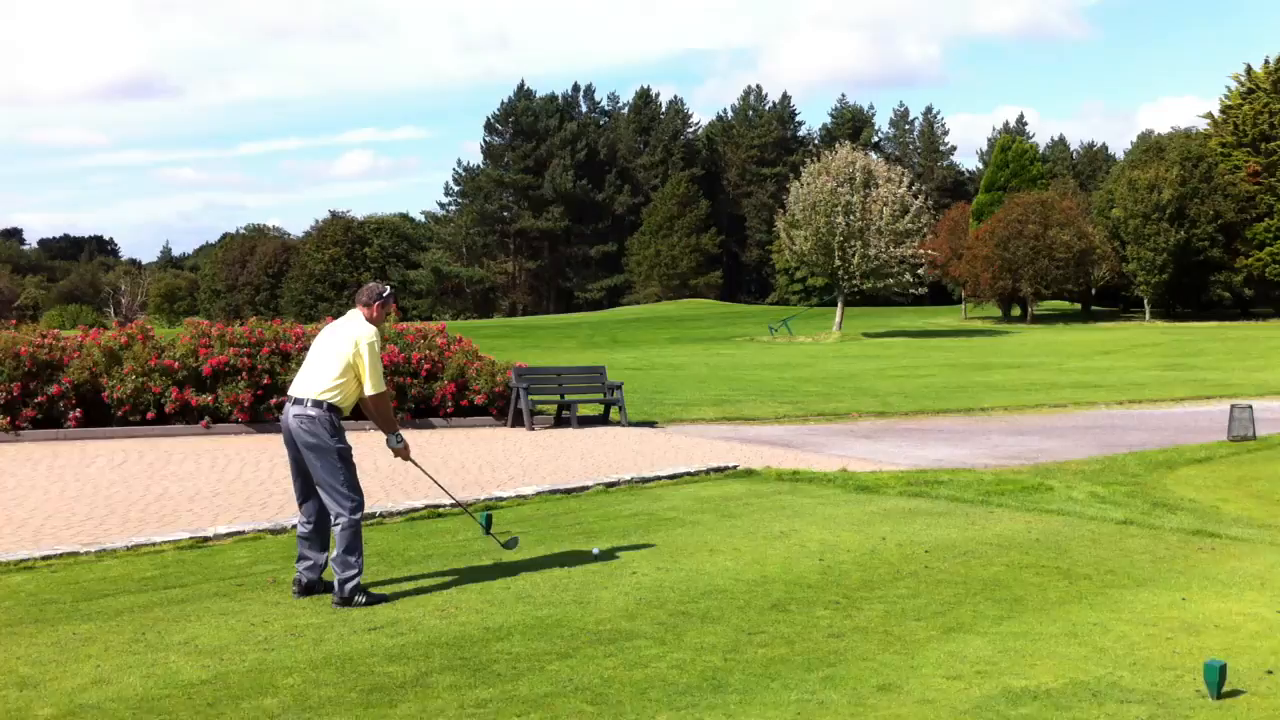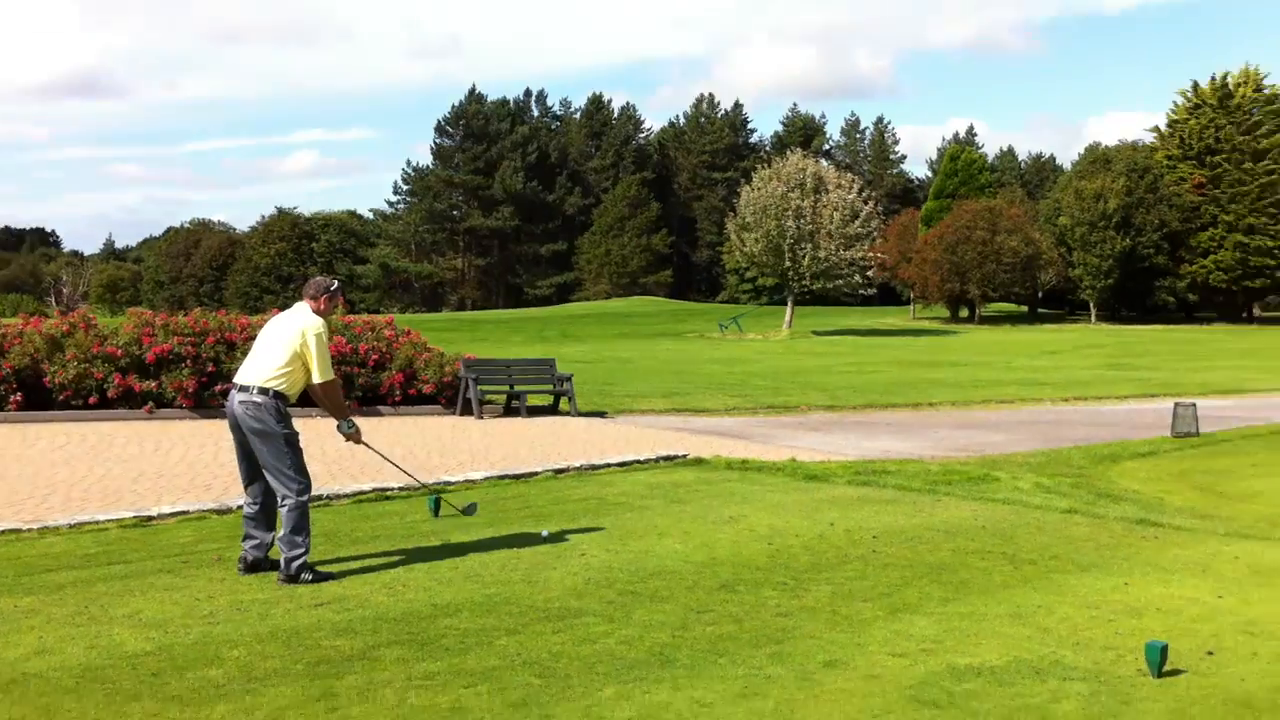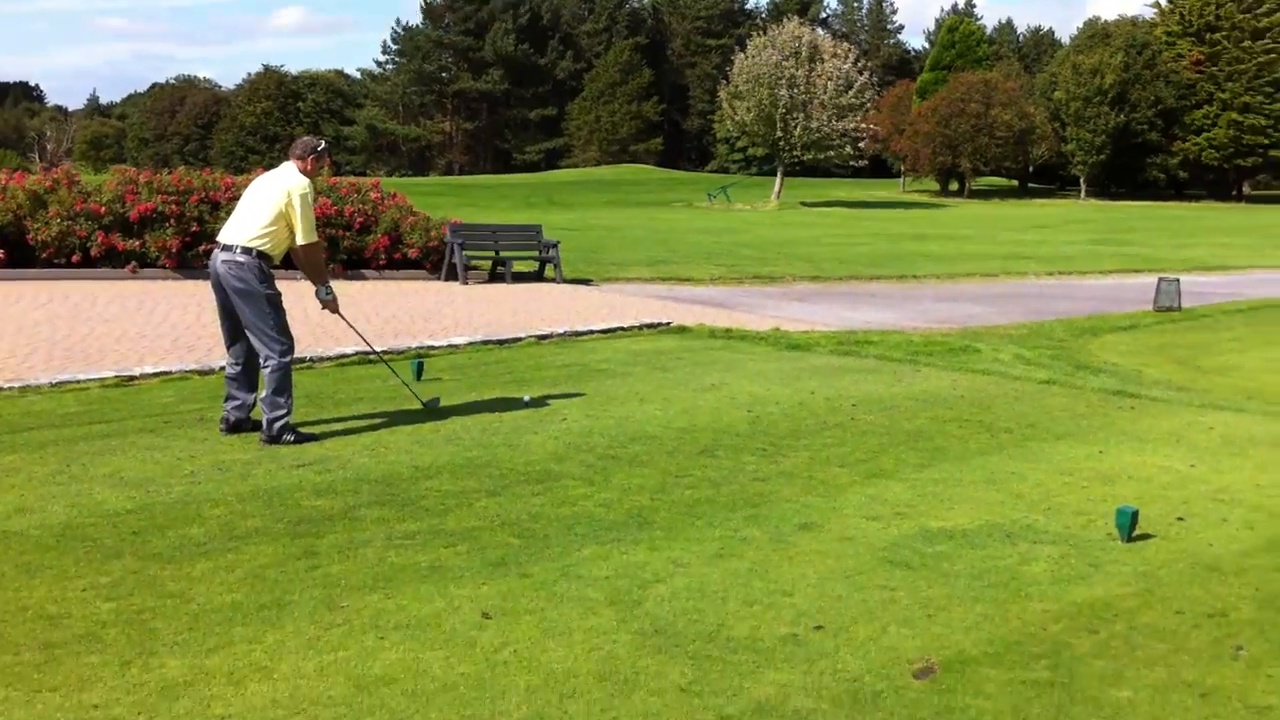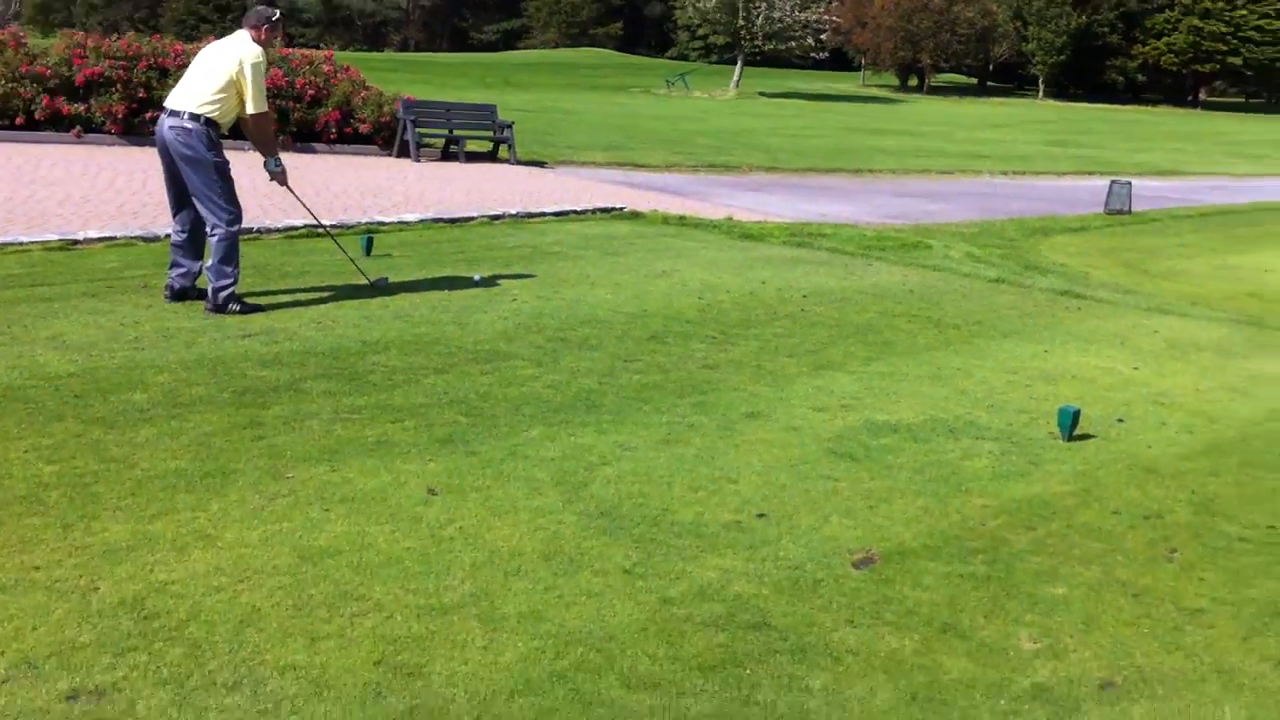
dt=0.3s
person 1, frame 1
left shoulder: (337, 326)
right shoulder: (366, 332)
left elbow: (361, 395)
right elbow: (376, 395)
left wrist: (387, 431)
right wrist: (395, 436)
left hip: (293, 413)
right hip: (317, 418)
left knee: (313, 503)
right knee: (347, 505)
left ankle: (307, 577)
right ankle: (347, 588)
person 1, frame 2
left shoulder: (285, 317)
right shoulder: (313, 324)
left elbow: (311, 384)
right elbow: (325, 383)
left wrist: (338, 416)
right wrist: (346, 421)
left hip: (238, 399)
right hip: (263, 405)
left knee: (259, 485)
right knee: (294, 488)
left ankle: (253, 555)
right ankle: (294, 565)
person 1, frame 3
left shoulder: (270, 177)
right shoulder: (299, 184)
left elbow: (294, 245)
right elbow: (308, 246)
left wrist: (316, 283)
right wrist: (324, 288)
left hip: (222, 259)
right hip: (246, 264)
left knee: (241, 345)
right knee: (277, 348)
left ankle: (236, 415)
right ankle: (275, 426)
person 1, frame 4
left shoulder: (223, 45)
right shoulder: (252, 53)
left elbow: (243, 114)
right elbow: (258, 116)
left wrist: (266, 154)
right wrist: (273, 160)
left hip: (168, 124)
right hip: (194, 131)
left knee: (188, 212)
right knee: (225, 217)
left ankle: (180, 282)
right ankle: (221, 295)
